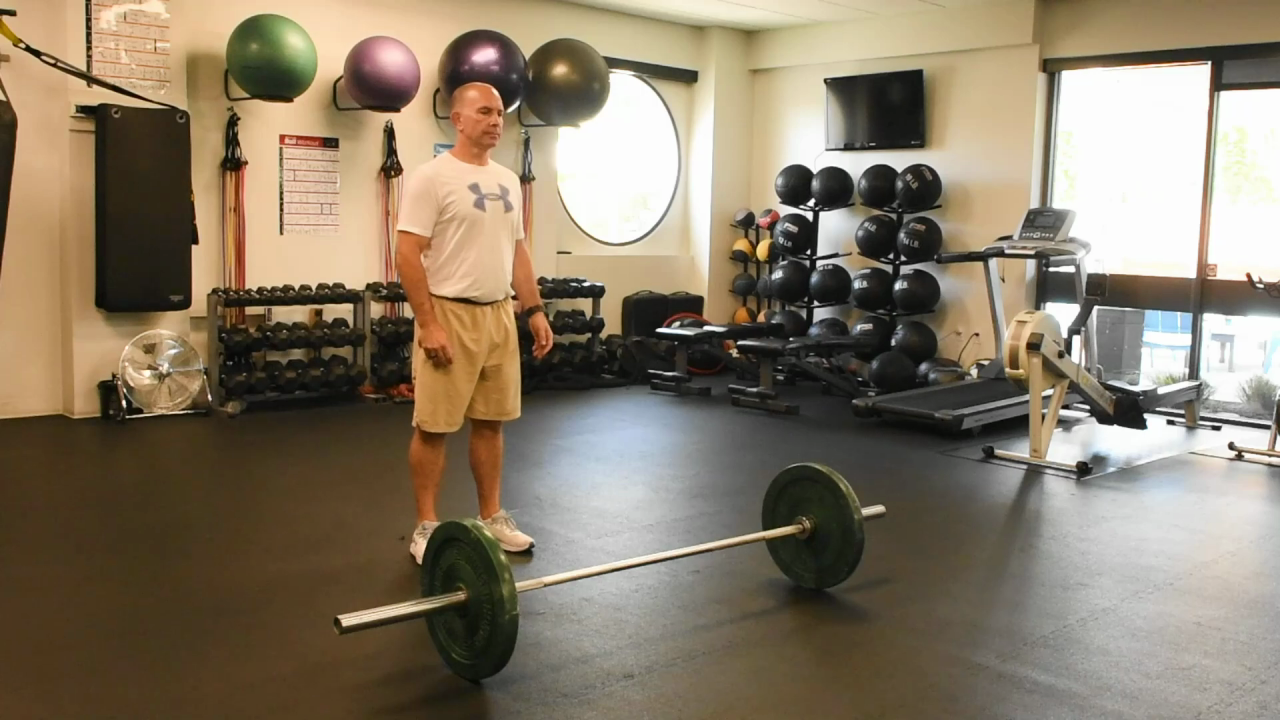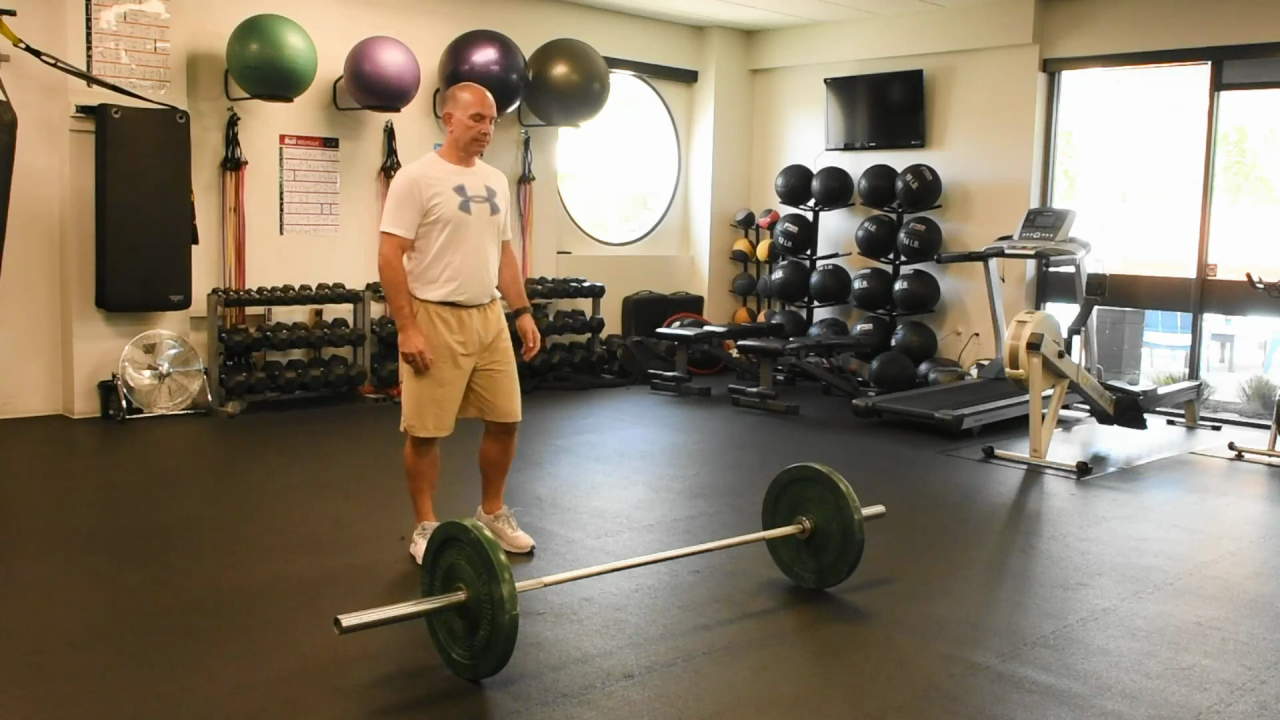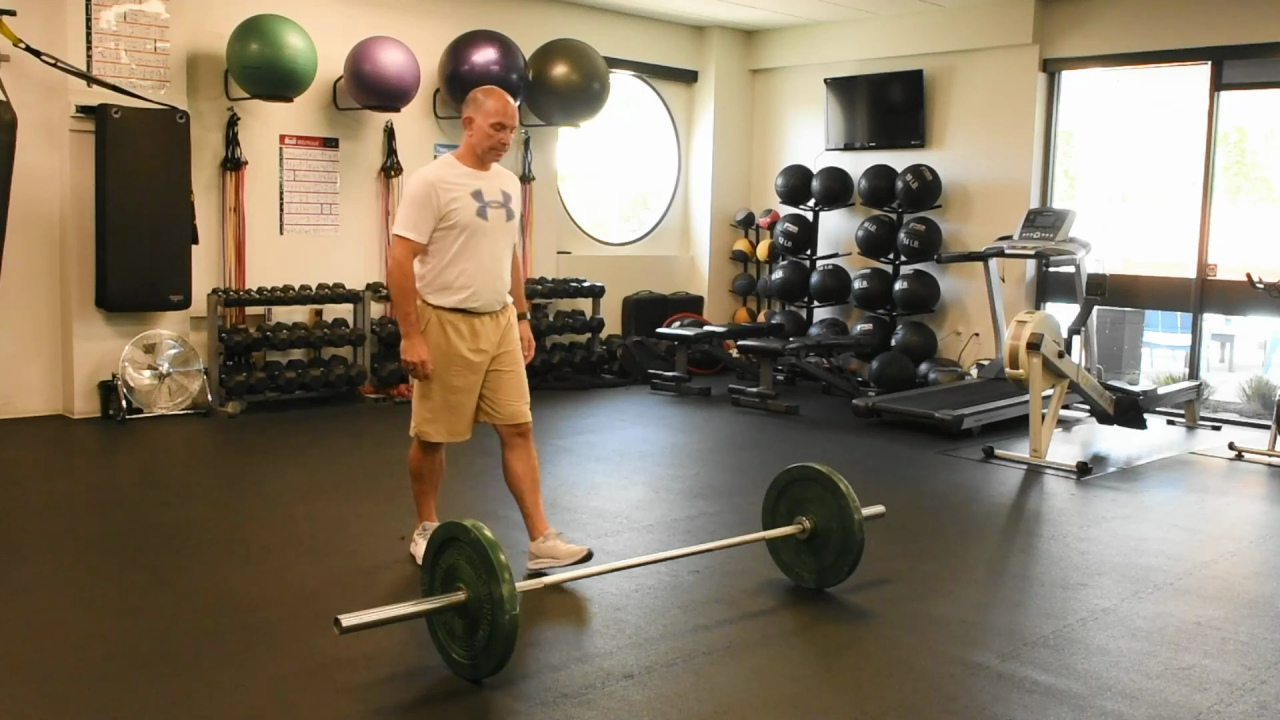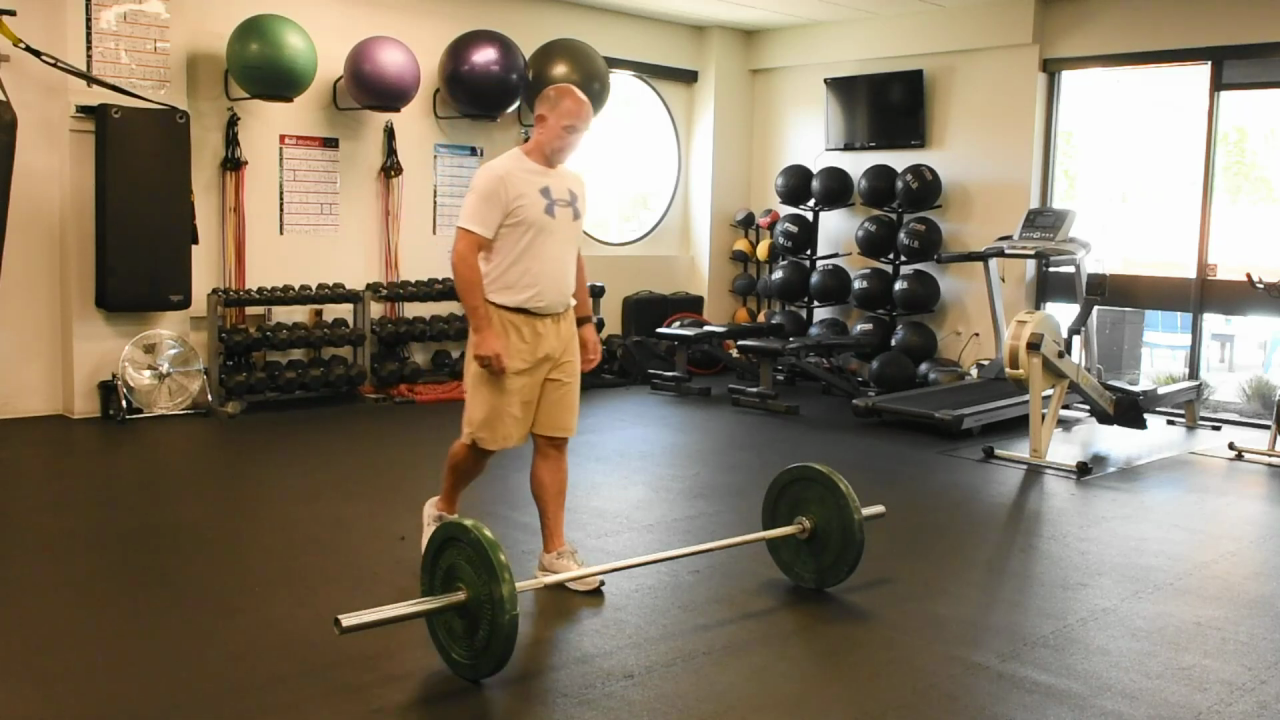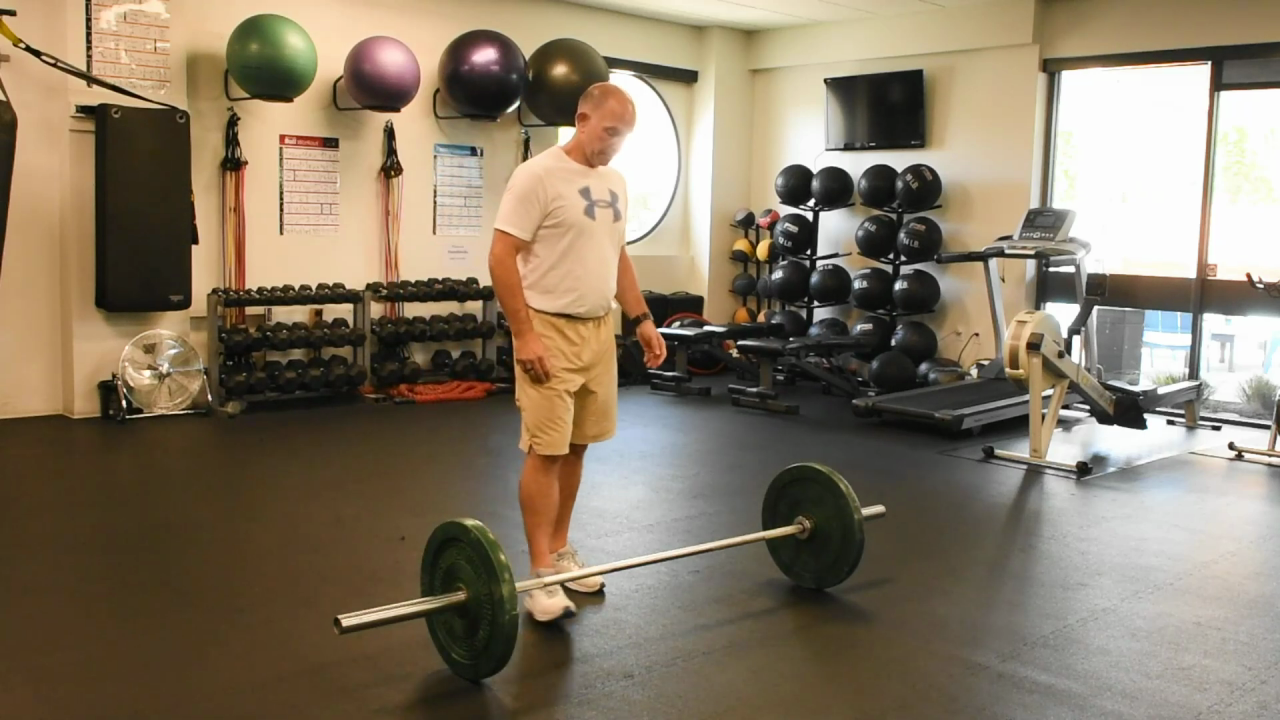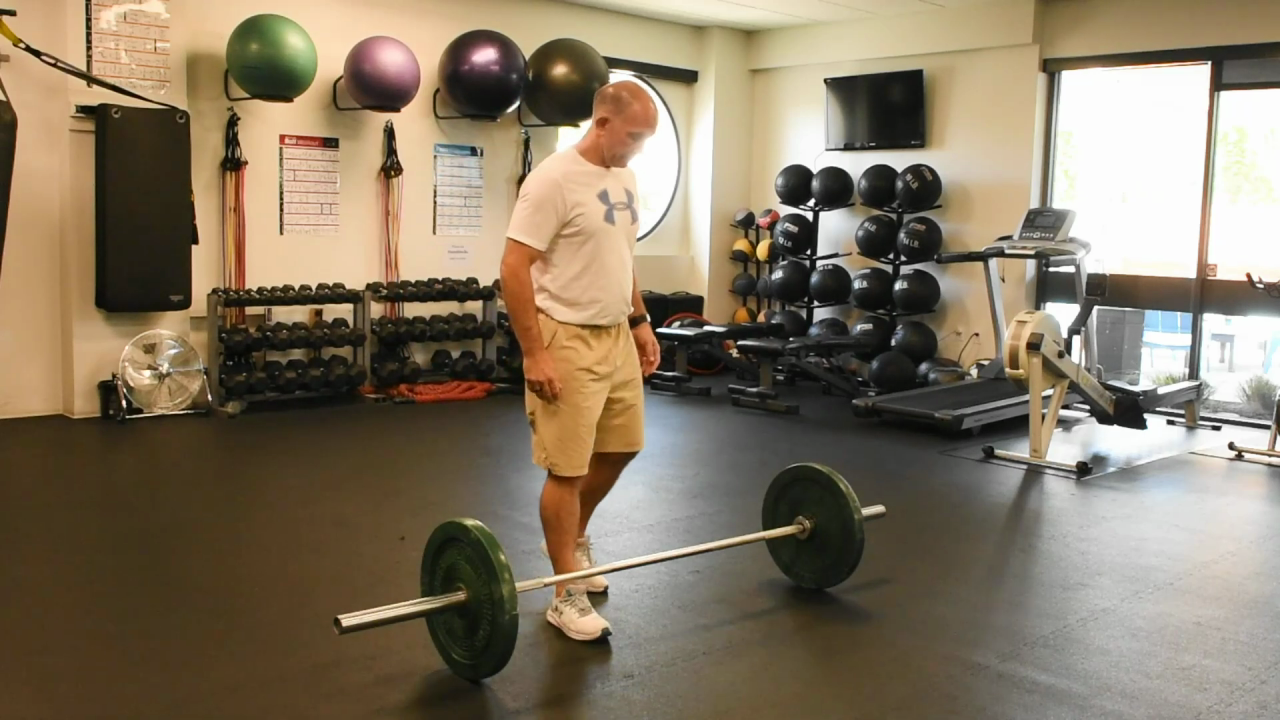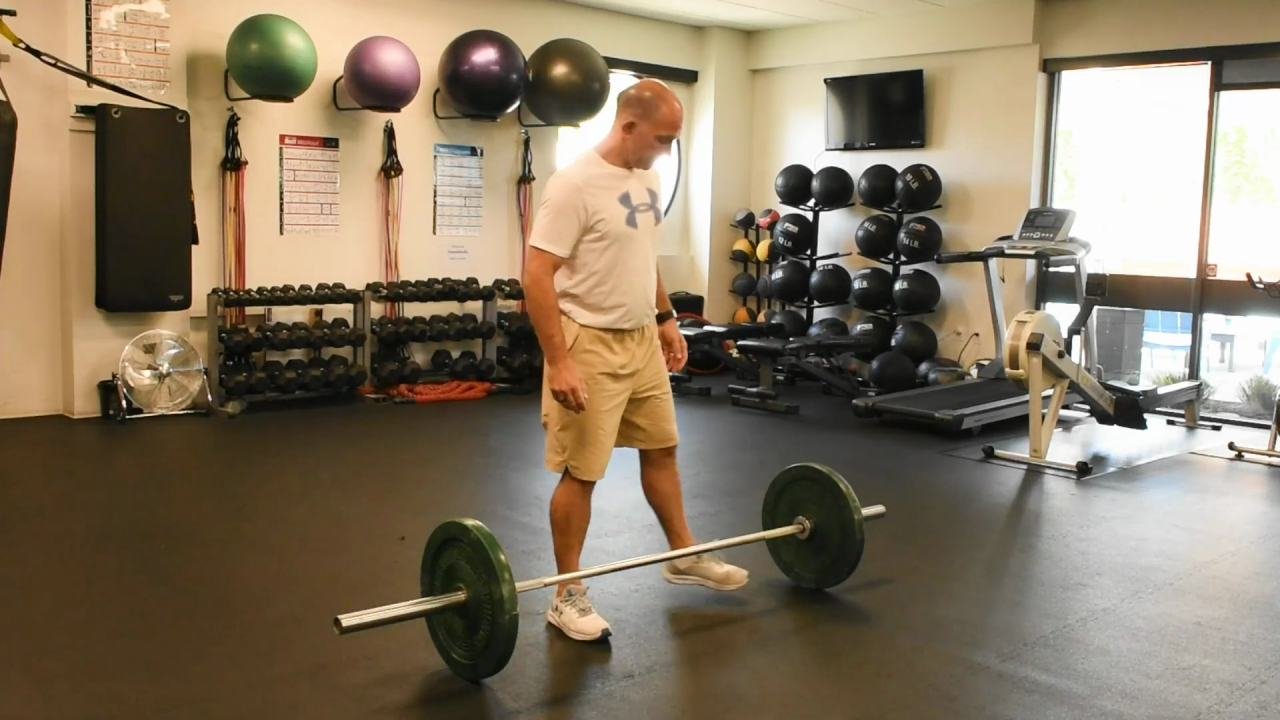
dt=0.4s
person 1, frame 1
left shoulder: (507, 180)
right shoulder: (432, 177)
left elbow: (517, 252)
right elbow: (408, 255)
left wrist: (535, 311)
right wrist: (429, 324)
left hip: (498, 314)
right hip: (450, 314)
left knee: (490, 422)
right knee: (433, 426)
left ankle: (492, 518)
right ankle: (426, 526)
person 1, frame 2
left shoulder: (496, 181)
right shoulder: (417, 178)
right elbow: (390, 257)
left wrist: (523, 313)
right wrist: (408, 328)
left hip: (488, 317)
right hip: (435, 319)
left knee: (505, 421)
right knee: (425, 431)
left ankle: (493, 512)
right ankle: (426, 527)
person 1, frame 3
left shoulder: (509, 183)
right shoulder: (433, 181)
right elbow: (400, 261)
left wrist: (521, 318)
right wrist: (411, 335)
left hip: (498, 324)
right hip: (446, 325)
left knee: (517, 430)
right knee: (432, 436)
left ankle: (541, 538)
right ankle: (426, 529)
person 1, frame 4
left shoulder: (573, 183)
right shoulder: (500, 177)
right elbow: (464, 255)
left wrist: (586, 322)
right wrist: (484, 330)
left hip: (559, 328)
right hip: (508, 326)
left knee: (554, 441)
right knee: (485, 438)
left ankle: (555, 551)
right ankle: (442, 509)
person 1, frame 5
left shoulder: (614, 182)
right shoulder: (538, 175)
right elbow: (502, 256)
left wrist: (643, 321)
right wrist: (524, 334)
left hip: (598, 330)
right hip: (548, 330)
left knee: (576, 446)
right knee: (546, 450)
left ankle: (558, 551)
right ankle: (540, 574)
person 1, frame 6
left shoulder: (624, 180)
right shoulder: (554, 180)
right elbow: (514, 267)
left wrist: (640, 321)
right wrist: (535, 352)
left hip: (615, 337)
right hip: (567, 340)
left knee: (621, 449)
right knee: (566, 468)
left ankle: (573, 540)
right ankle: (567, 594)
person 1, frame 7
left shoulder: (645, 180)
right shoulder: (575, 185)
right elbow: (537, 275)
left wrist: (665, 319)
right wrist: (559, 361)
left hip: (640, 339)
right hip: (591, 345)
left knee: (661, 447)
right knee: (581, 472)
left ankle: (685, 554)
right ankle: (566, 595)
